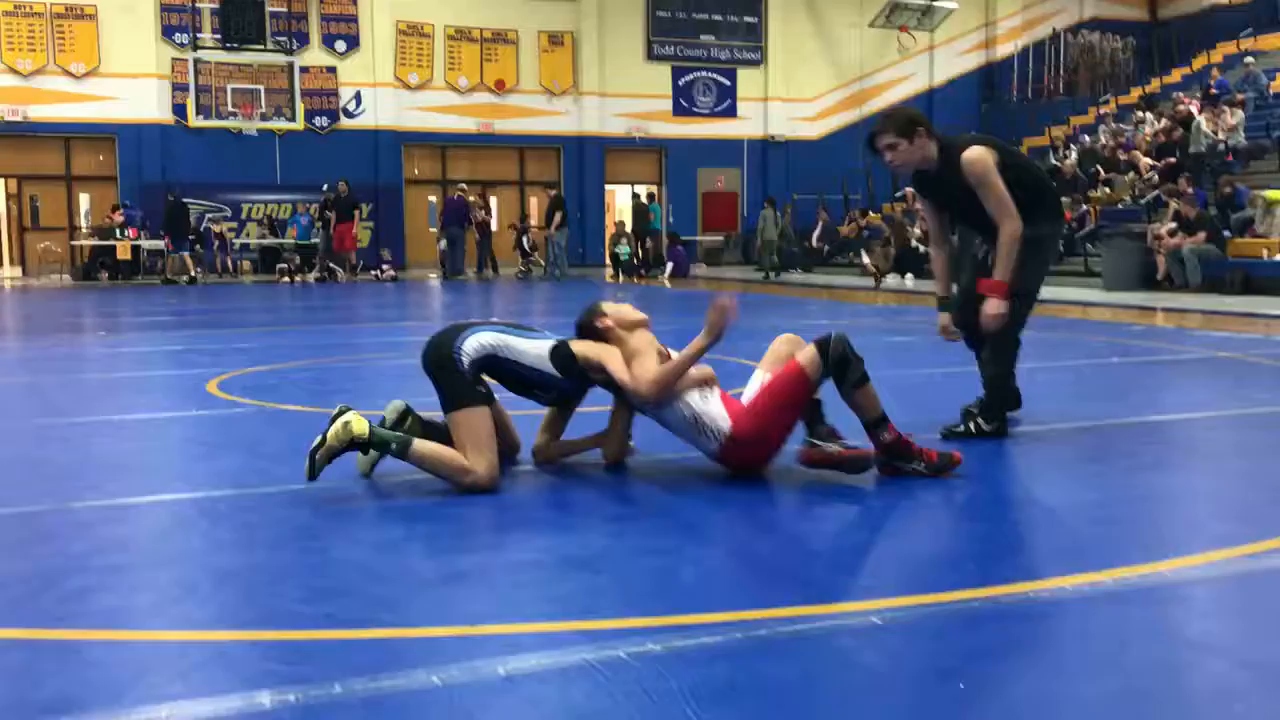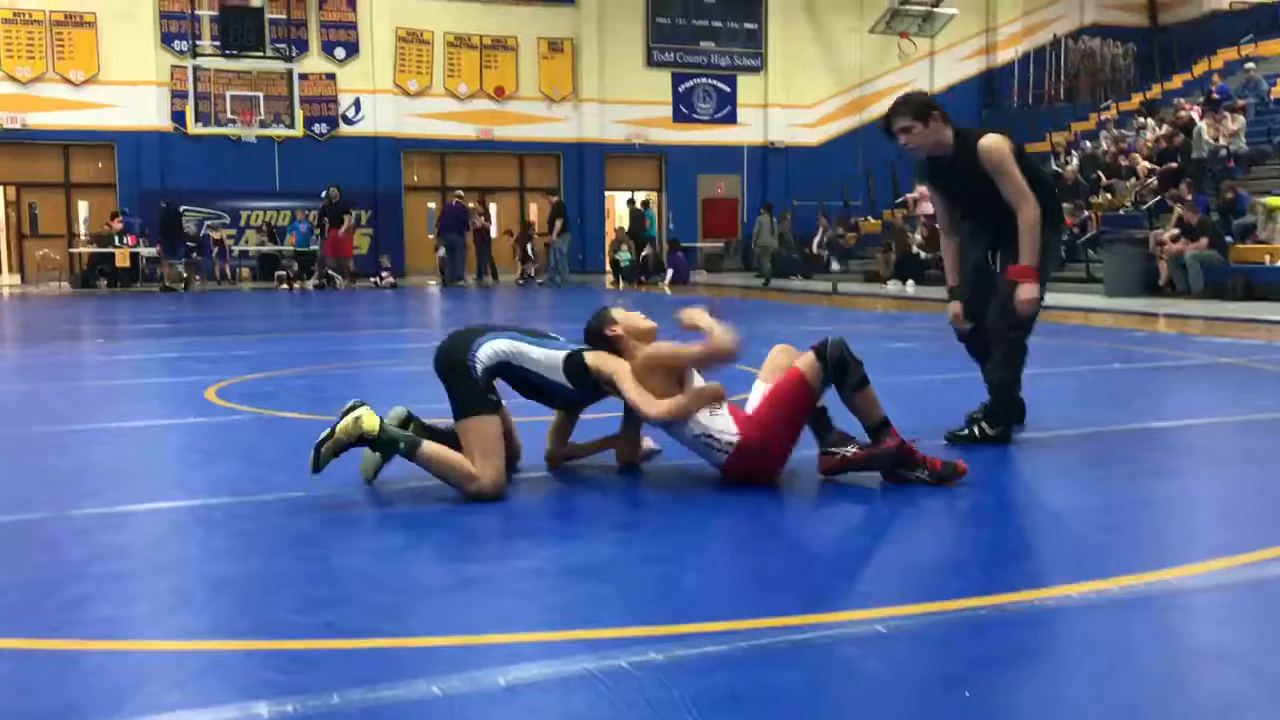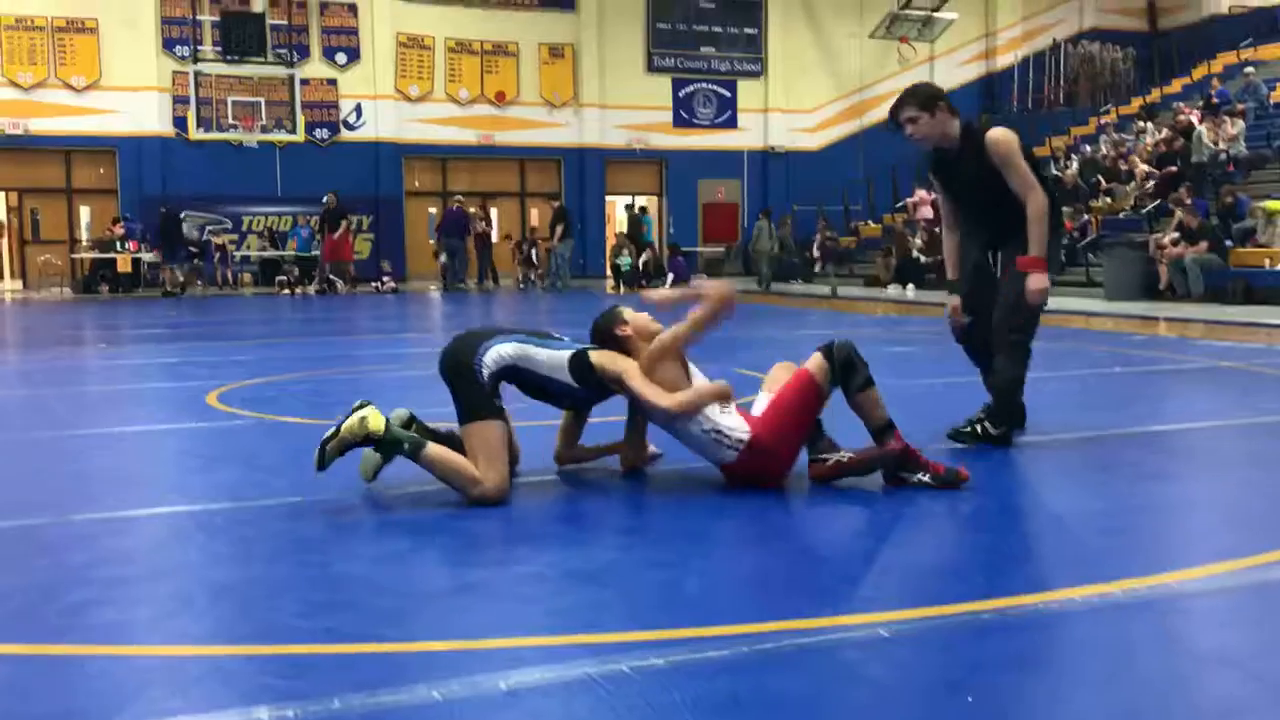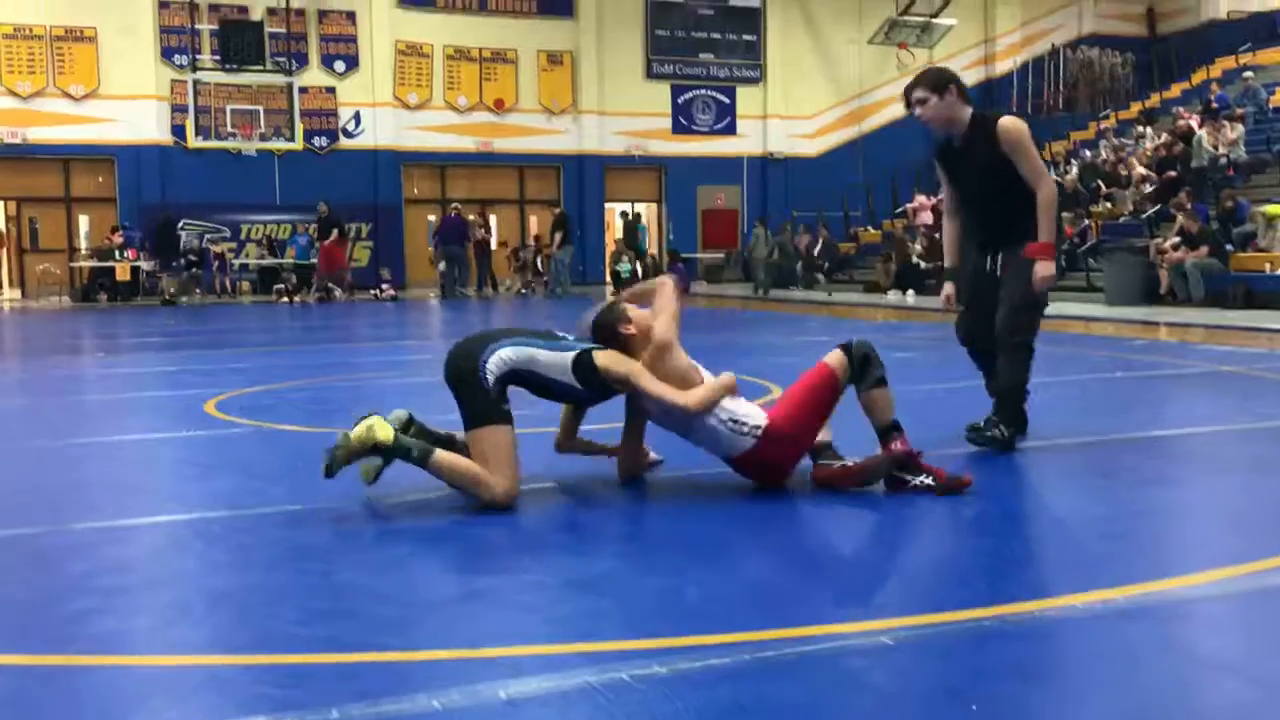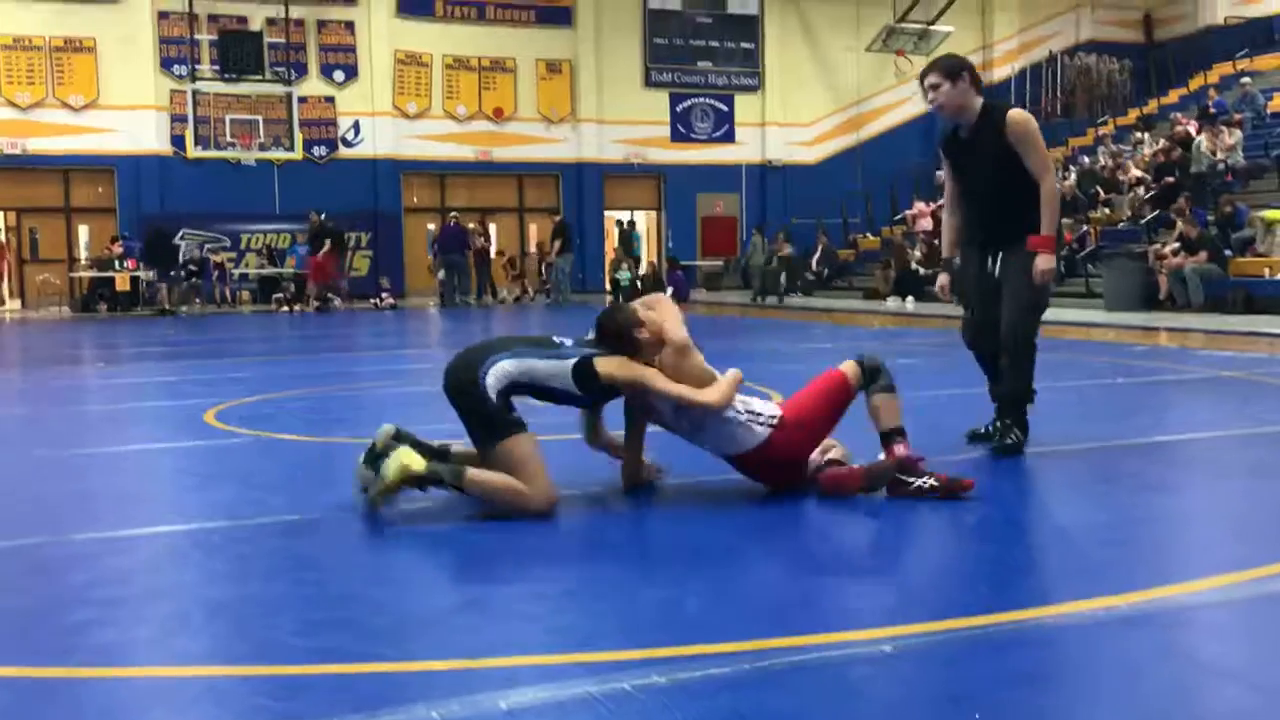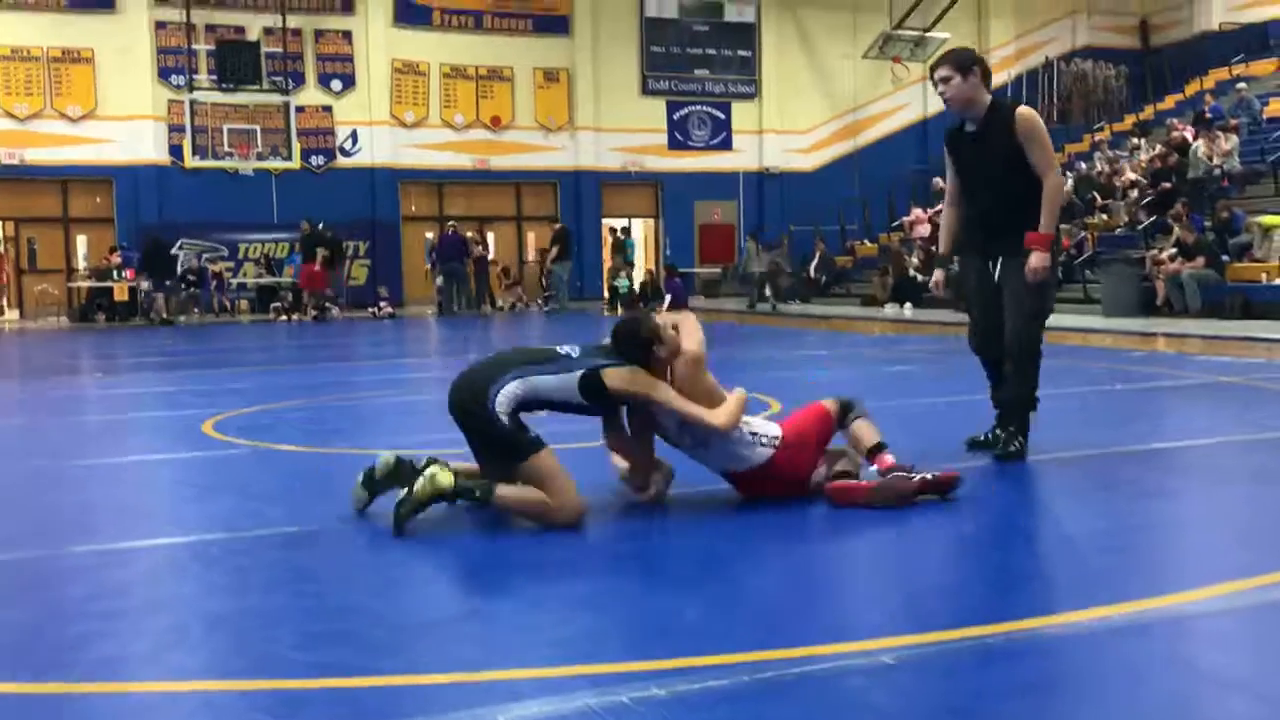
dt=0.1s
person 1, frame 1
left shoulder: (572, 384)
right shoulder: (600, 352)
left elbow: (544, 451)
right elbow: (641, 386)
left wrist: (606, 440)
right wrist: (695, 376)
left hip: (458, 349)
right hip: (459, 349)
left knee: (507, 448)
right knee: (480, 474)
left ankle: (408, 422)
right ankle: (362, 430)
person 1, frame 2
left shoulder: (580, 387)
right shoulder: (612, 366)
left elbow: (554, 454)
right elbow: (656, 413)
left wrist: (617, 442)
right wrist: (706, 393)
left hip: (468, 352)
right hip: (471, 356)
left knee: (509, 456)
right knee: (486, 482)
left ankle: (412, 428)
right ankle: (371, 429)
person 1, frame 3
left shoulder: (588, 374)
right shoulder: (621, 365)
left elbow: (565, 454)
right elbow: (673, 405)
left wrist: (623, 449)
right wrist: (717, 389)
left hip: (473, 351)
right hip: (478, 358)
left knee: (506, 459)
right knee: (490, 487)
left ankle: (412, 429)
right ankle: (377, 428)
person 1, frame 4
left shoulder: (591, 371)
right shoulder: (625, 366)
left elbow: (564, 443)
right elbow: (690, 404)
left wrist: (622, 453)
right wrist: (724, 383)
left hip: (477, 354)
right hip: (482, 363)
left knee: (500, 463)
right knee: (499, 492)
left ankle: (410, 432)
right ankle: (384, 437)
person 1, frame 5
left shoulder: (600, 357)
right shoulder: (625, 368)
right elbow: (708, 401)
right wrist: (731, 379)
left hip: (471, 368)
right hip: (482, 380)
left knee: (503, 473)
right knee: (537, 499)
left ankle: (406, 446)
right ankle: (412, 464)
person 1, frame 6
left shoulder: (607, 358)
right shoulder: (635, 379)
left elbow: (615, 438)
right elbow: (719, 422)
left wrist: (648, 468)
right wrist: (737, 397)
left hip: (473, 385)
right hip: (489, 399)
left knee: (502, 481)
right knee: (567, 511)
left ankle: (404, 470)
right ankle: (448, 483)
person 2, frame 1
left shoulder: (622, 369)
right shoulder: (639, 346)
right wrist: (704, 342)
left hip: (737, 423)
right hip: (745, 441)
left knee: (791, 344)
right knee: (834, 348)
left ankle: (821, 440)
right ankle: (896, 451)
person 2, frame 2
left shoulder: (631, 378)
right shoulder: (652, 357)
left elbow: (626, 455)
right elbow: (728, 347)
right wrist: (702, 320)
left hip: (742, 441)
right hip: (752, 453)
left knee: (786, 354)
right knee: (832, 353)
left ankle: (833, 447)
right ankle: (899, 457)
person 2, frame 3
right shoulder: (660, 354)
right elbow: (723, 296)
right wrist: (683, 294)
left hip: (741, 468)
right hip: (762, 454)
left knee: (784, 370)
right knee: (840, 355)
left ankle: (824, 456)
right ankle: (900, 461)
person 2, frame 4
left shoulder: (635, 388)
right shoulder: (661, 352)
left elbow: (629, 470)
right elbow: (665, 284)
right wrist: (622, 299)
left hip: (750, 462)
right hip: (769, 440)
right knee: (857, 354)
left ankle: (826, 463)
right ankle: (901, 462)
person 2, frame 5
left shoulder: (635, 396)
right shoulder: (674, 355)
left elbow: (632, 476)
left hip: (758, 467)
right hip: (779, 435)
right knee: (867, 368)
left ankle: (828, 468)
right ankle: (901, 463)
person 2, frame 6
left shoulder: (641, 407)
right shoulder: (689, 365)
left elbow: (641, 486)
right elbow: (686, 319)
left hip: (754, 485)
right hip: (782, 456)
right knee: (841, 406)
left ankle: (835, 478)
right ankle: (891, 469)
person 3, frame 1
left shoulder: (970, 158)
right shoulder: (922, 180)
left elbow: (1010, 225)
right elbow: (938, 243)
left wrist: (998, 293)
right wrist: (943, 303)
left hip: (1035, 225)
right hip: (993, 234)
left knee: (997, 319)
right knee: (964, 317)
left ankle: (991, 416)
right ankle: (1000, 395)
person 3, frame 2
left shoulder: (986, 147)
right shoulder: (934, 169)
left elbow: (1029, 208)
right elbow: (950, 234)
left wrist: (1027, 277)
right wrist: (955, 293)
left hip: (1034, 230)
right hip: (993, 237)
left knee: (1006, 323)
right knee: (969, 322)
left ankle: (997, 420)
right ankle: (1006, 402)
person 3, frame 3
left shoulder: (994, 140)
right shoulder: (938, 165)
left elbow: (1036, 200)
right elbow: (951, 227)
left wrist: (1038, 267)
right wrist: (954, 289)
left hip: (1026, 241)
right hip: (987, 241)
left knee: (1008, 326)
right knee: (967, 325)
left ankle: (1000, 420)
right ankle: (1005, 406)
person 3, frame 4
left shoulder: (1004, 128)
right shoulder: (944, 153)
left elbow: (1045, 186)
right elbow: (952, 216)
left wrist: (1045, 255)
right wrist: (951, 277)
left hip: (1027, 240)
right hip: (984, 243)
left knee: (1012, 328)
right knee: (972, 329)
left ankle: (1008, 420)
right ankle: (1008, 407)
person 3, frame 5
left shoulder: (1013, 121)
right shoulder: (950, 143)
left elbow: (1049, 181)
right elbow: (954, 207)
left wrist: (1047, 247)
right wrist: (946, 265)
left hip: (1025, 246)
right hip: (980, 248)
left knee: (1015, 334)
right knee: (979, 335)
left ankle: (1015, 422)
right ankle: (1006, 415)
person 3, frame 6
left shoulder: (1020, 118)
right shoulder: (954, 139)
left elbow: (1053, 179)
right elbow: (953, 204)
left wrist: (1042, 245)
right wrist: (942, 262)
left hip: (1025, 249)
right hip: (981, 252)
left knee: (1020, 339)
right knee: (985, 341)
left ankle: (1018, 427)
right ankle: (1006, 421)
